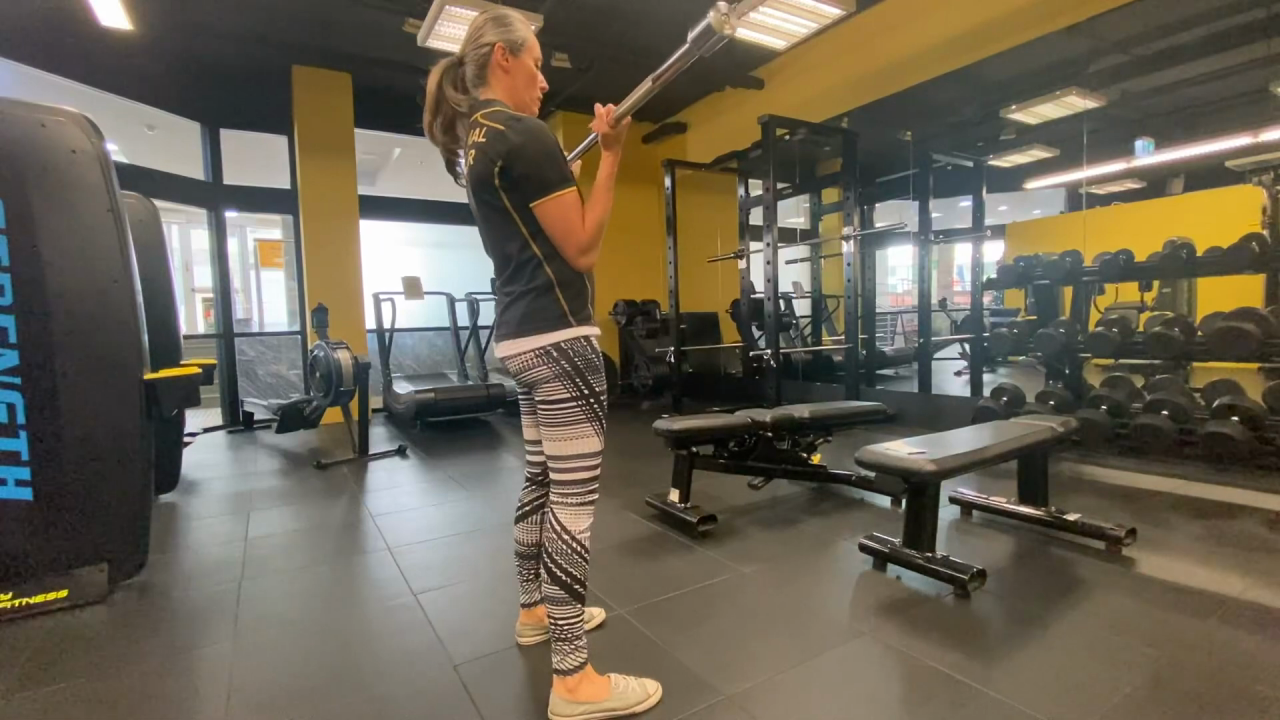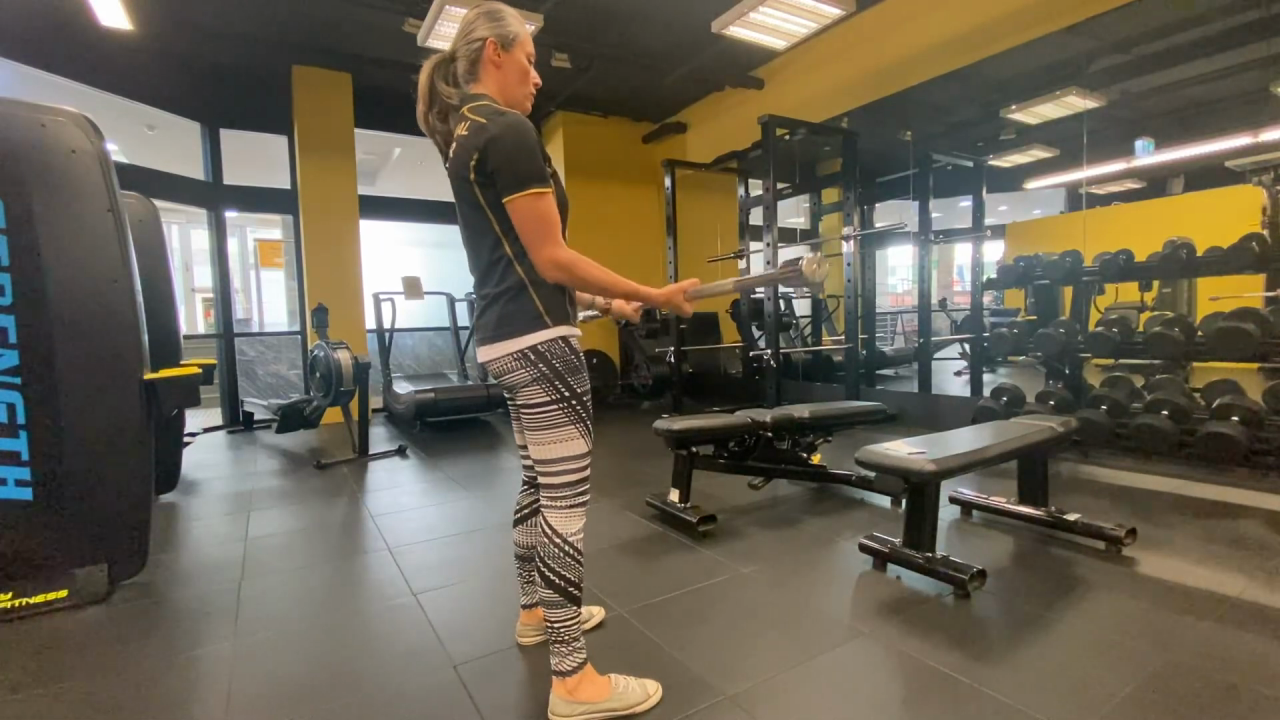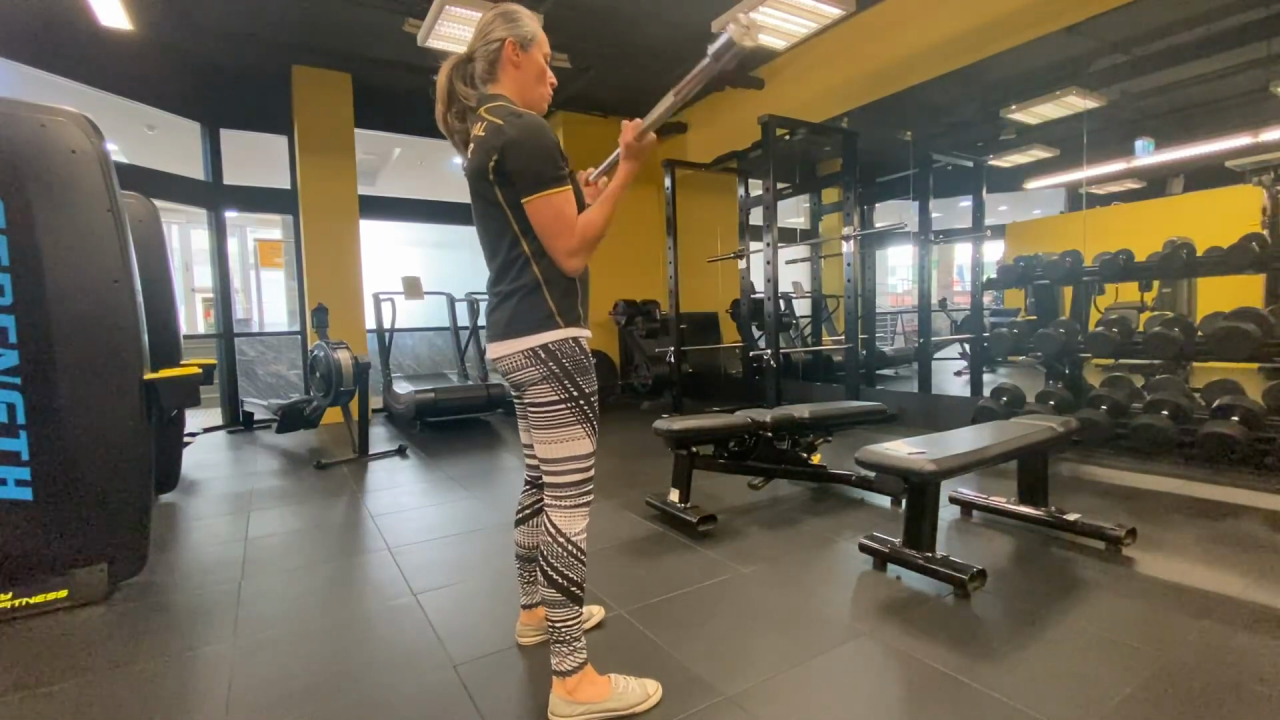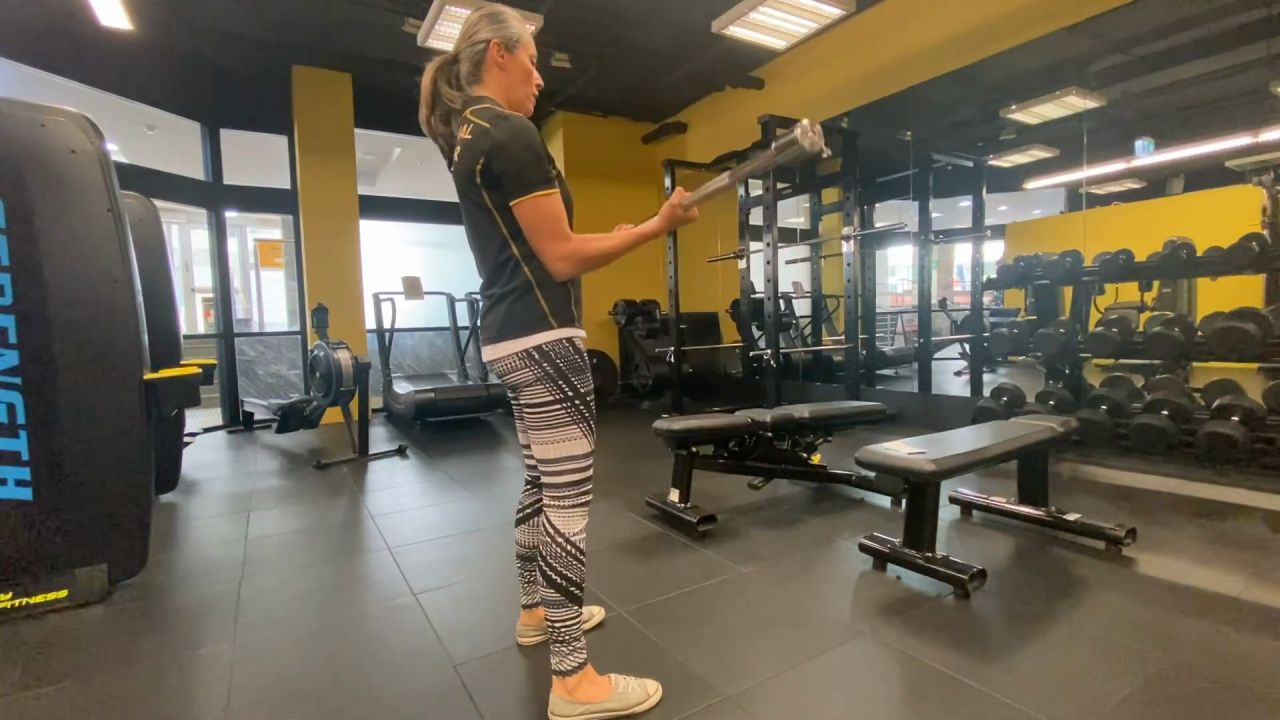
dt=0.7s
person 1, frame 1
left shoulder: (477, 140)
right shoulder: (525, 135)
right elbow: (582, 249)
left wrist: (566, 180)
right wrist: (611, 157)
left hip: (520, 334)
right hip: (557, 336)
left knee: (541, 479)
right knee: (574, 496)
left ankle: (535, 609)
person 1, frame 2
left shoulder: (466, 134)
right shoulder: (508, 132)
right elbow: (551, 259)
left wrist: (603, 301)
right wrist: (652, 295)
left hip: (505, 336)
right hip: (536, 339)
left knee: (539, 484)
right knee: (565, 499)
left ankle: (535, 611)
person 1, frame 3
left shoulder: (483, 133)
right shoulder: (525, 132)
right elbow: (570, 253)
left wrist: (581, 198)
right wrist: (626, 174)
left hip: (514, 332)
right hip: (546, 336)
left knee: (541, 480)
right knee: (569, 496)
left ankle: (535, 609)
person 1, frame 4
left shoulder: (469, 136)
right shoulder: (512, 135)
right elbow: (560, 257)
left wrist: (607, 242)
right wrist: (655, 226)
left hip: (509, 334)
right hip: (542, 338)
left knee: (541, 482)
right knee: (567, 497)
left ankle: (535, 610)
